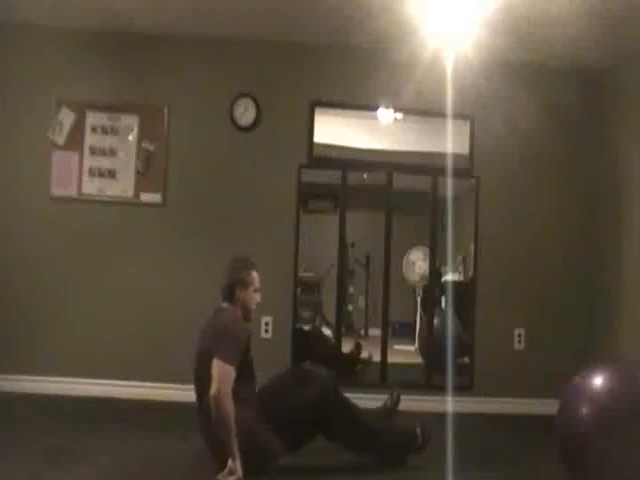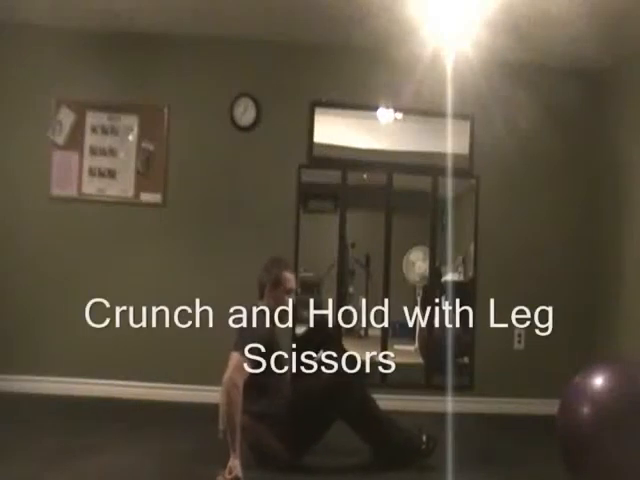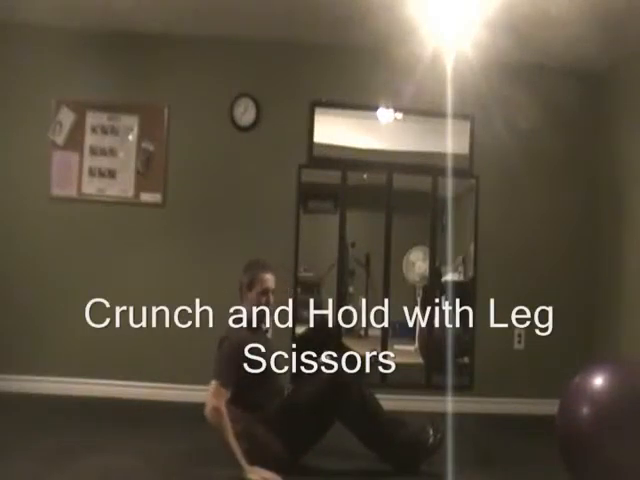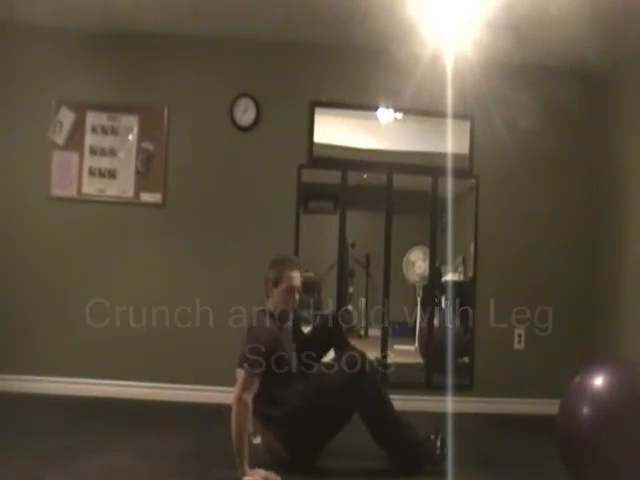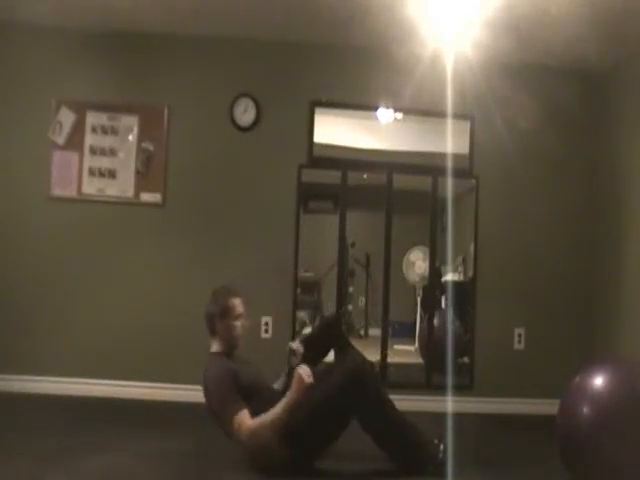
dt=1s
person 1, frame 1
left shoulder: (220, 321)
right shoulder: (233, 328)
right elbow: (219, 392)
right wrist: (234, 456)
left hip: (241, 424)
right hip: (246, 442)
left knee: (302, 376)
right knee: (324, 395)
left ankle: (368, 424)
right ankle: (395, 445)
person 1, frame 2
left shoulder: (260, 323)
right shoulder: (258, 329)
right elbow: (232, 383)
right wrist: (235, 456)
left hip: (277, 421)
right hip: (275, 440)
right knee: (341, 381)
right ankle: (398, 447)
person 1, frame 3
left shoulder: (257, 332)
right shoulder: (236, 342)
right elbow: (214, 407)
left hip: (279, 423)
right hip: (270, 445)
right knee: (338, 382)
right ankle: (403, 450)
person 1, frame 4
left shoulder: (282, 322)
right shoulder: (263, 333)
right elbow: (241, 399)
left hip: (295, 418)
right hip: (290, 439)
right knee: (357, 369)
right ankle: (413, 453)
person 1, frame 5
left shoulder: (230, 361)
right shoulder: (219, 374)
right elbow: (247, 433)
left wrist: (291, 369)
right wrist: (293, 396)
left hip: (287, 430)
right hip: (288, 447)
right knee: (357, 373)
right ankle: (420, 458)
